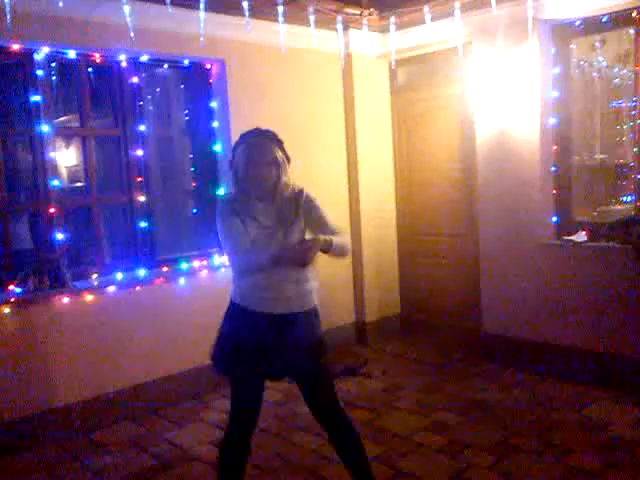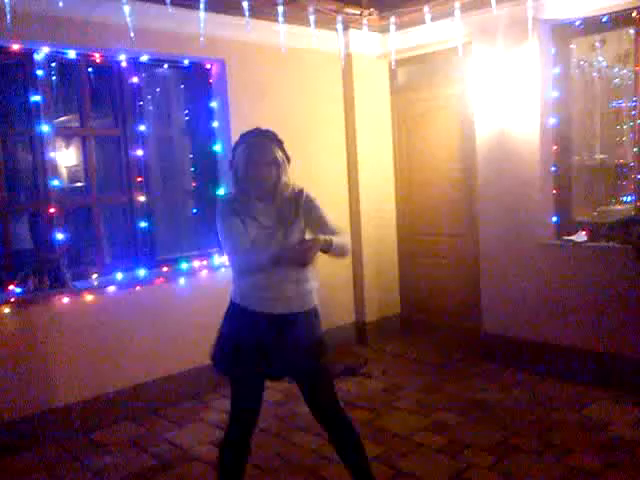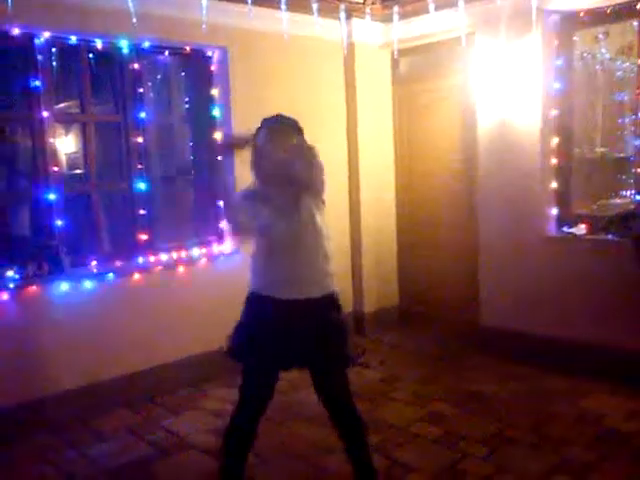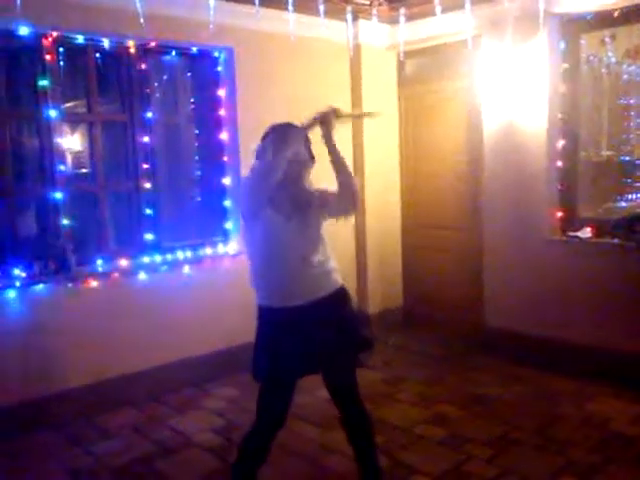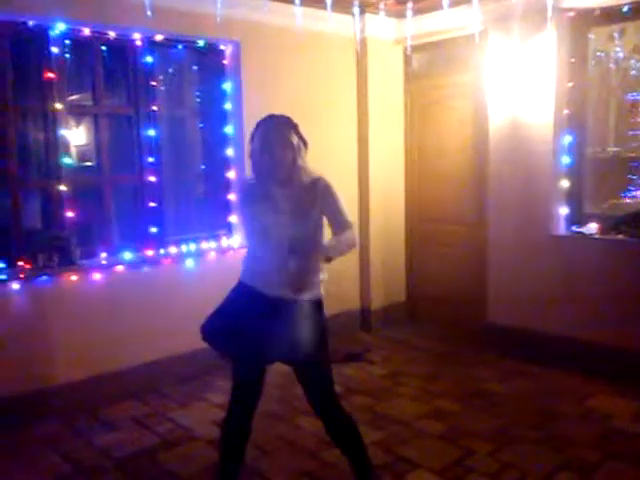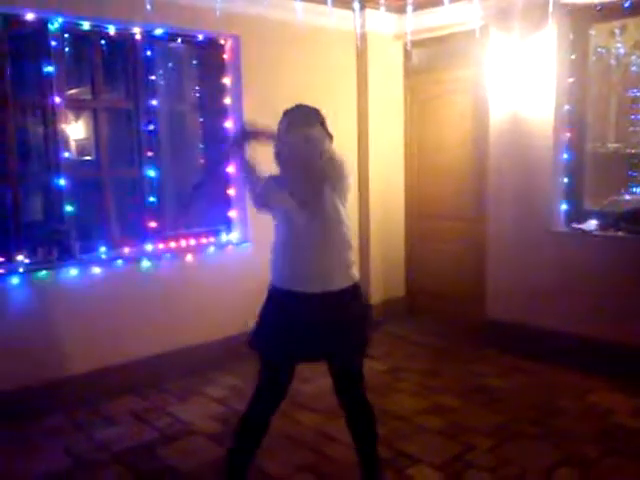
dt=0.4s
person 1, frame 1
left shoulder: (299, 201)
right shoulder: (230, 209)
left elbow: (343, 244)
right elbow: (239, 262)
left wrist: (321, 241)
right wrist: (280, 255)
left hip: (298, 319)
right hip: (249, 321)
left knee: (328, 409)
right knee: (243, 417)
person 1, frame 2
left shoulder: (300, 201)
right shoulder: (230, 209)
left elbow: (343, 245)
right elbow: (239, 262)
left wrist: (321, 242)
right wrist: (280, 255)
left hip: (299, 319)
right hip: (249, 321)
left knee: (328, 410)
right knee: (243, 418)
person 1, frame 3
left shoulder: (310, 188)
right shoulder: (251, 198)
left elbow: (307, 156)
right elbow: (241, 227)
left wrist: (244, 141)
left hip: (317, 307)
right hip: (268, 310)
left knee: (339, 401)
right knee: (250, 406)
person 1, frame 4
left shoulder: (313, 201)
right shoulder: (254, 201)
left elbow: (349, 203)
right elbow: (265, 168)
left wrist: (329, 139)
right wrist: (304, 128)
left hip: (329, 308)
right hip: (280, 318)
left knee: (349, 403)
right knee: (270, 416)
person 1, frame 5
left shoulder: (317, 187)
right shoulder: (251, 193)
left elbow: (349, 233)
right elbow: (262, 238)
left wrist: (322, 251)
left hip: (303, 308)
right hip: (254, 304)
left knee: (325, 403)
right knee: (242, 404)
person 1, frame 6
left shoulder: (334, 177)
right shoulder: (275, 185)
left elbow: (319, 151)
right elbow: (263, 199)
left wrist: (261, 135)
right wrist: (244, 157)
left hip: (338, 300)
right hip: (289, 302)
left knee: (352, 395)
right knee: (267, 398)
